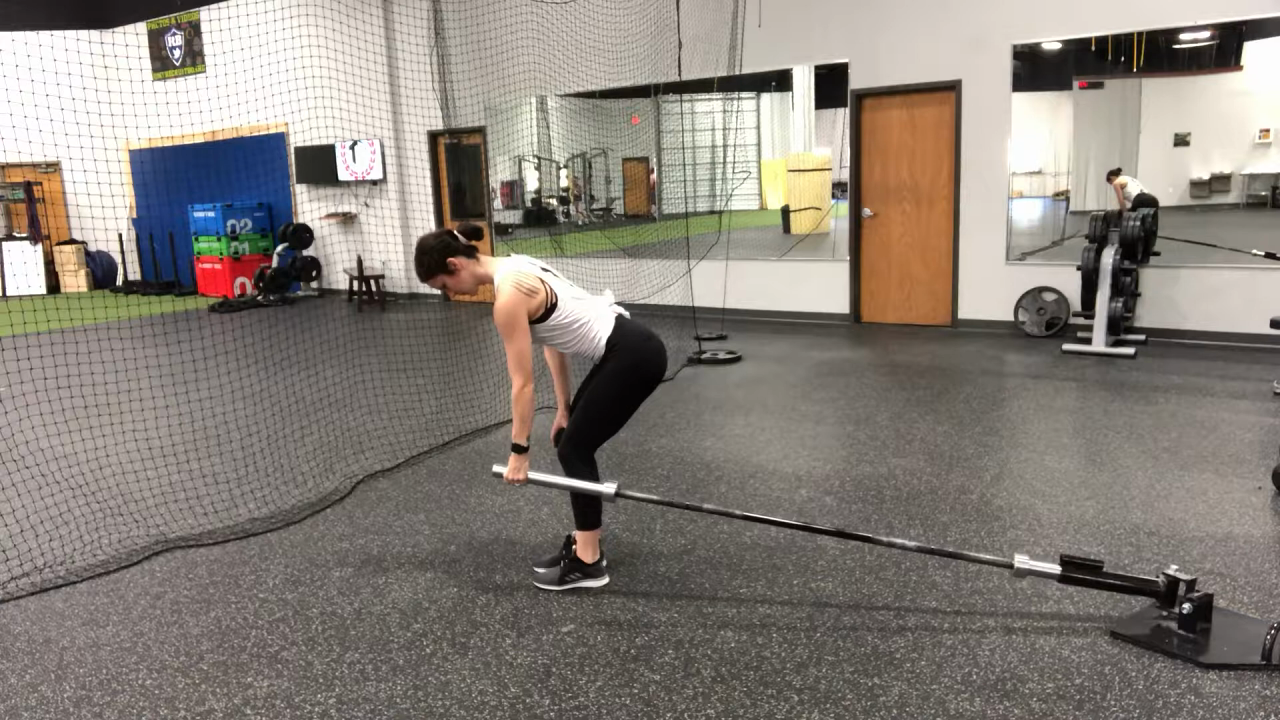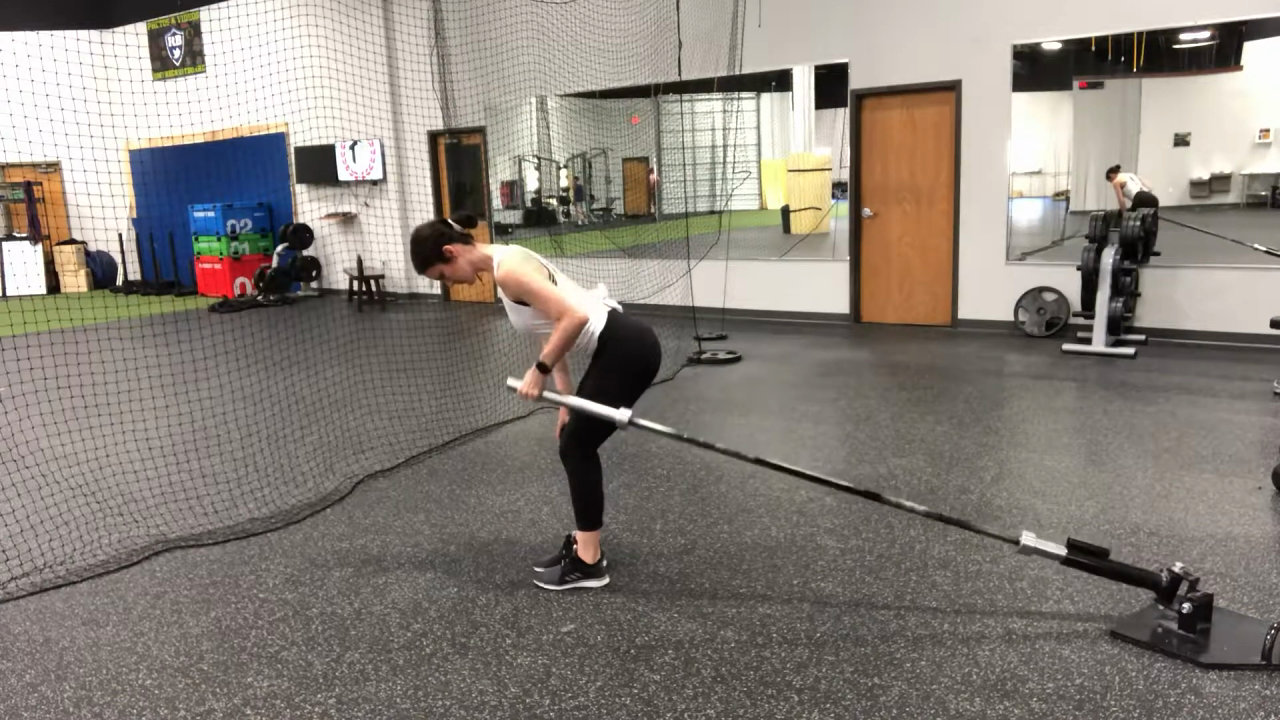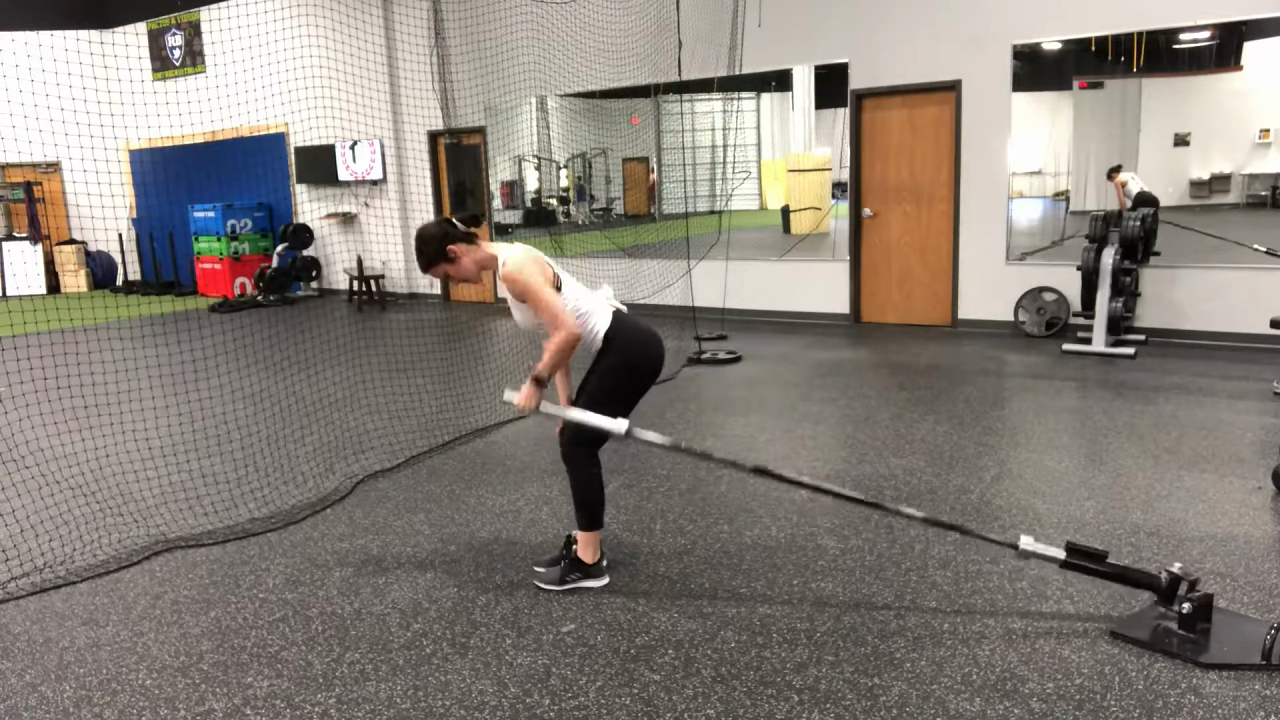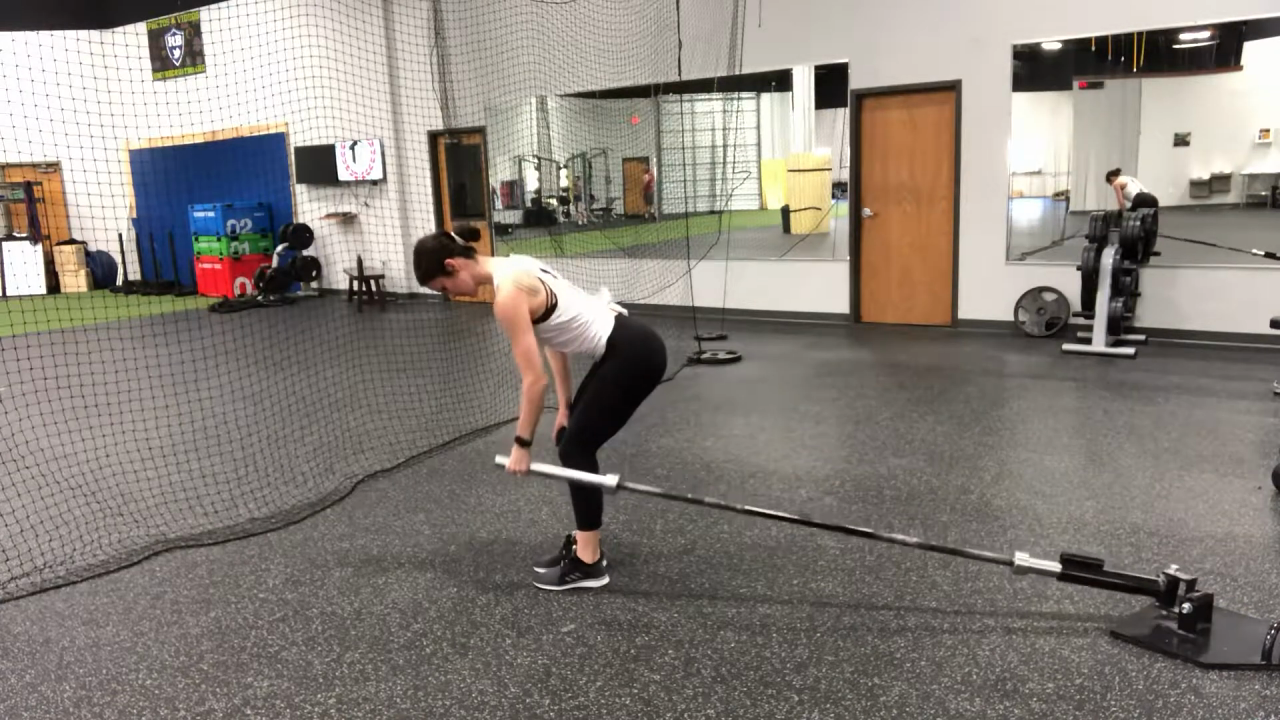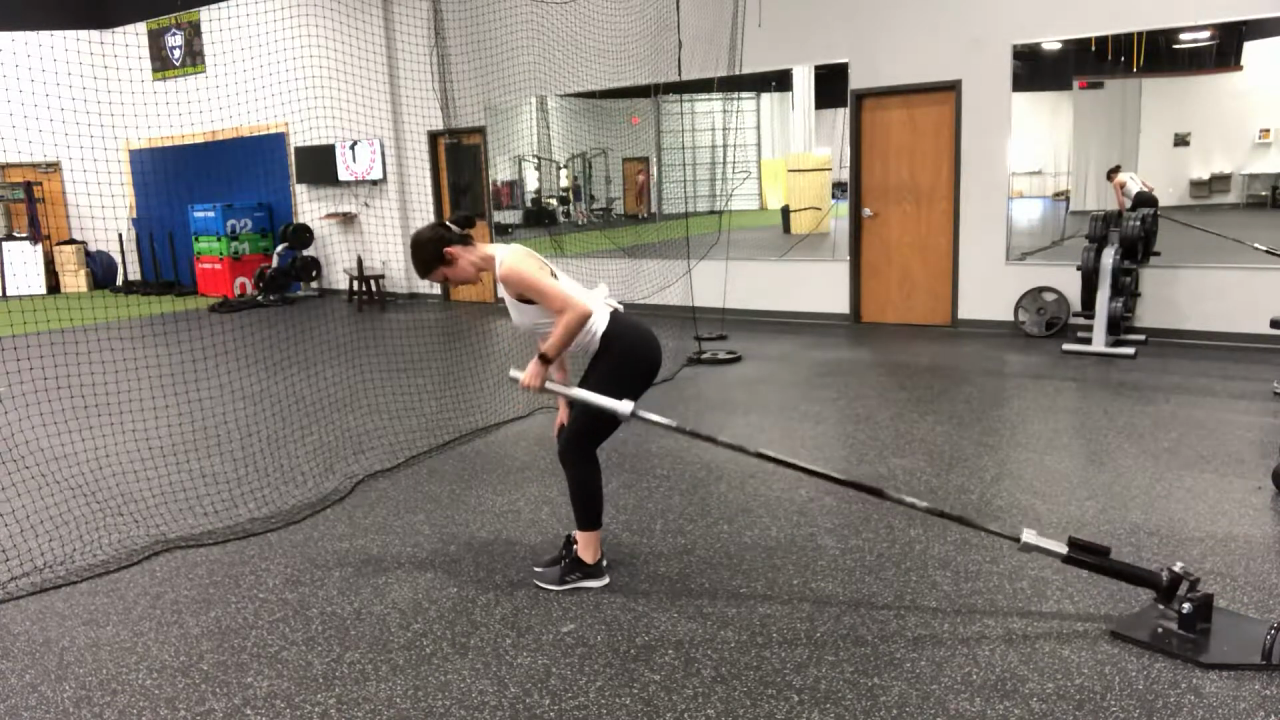
dt=1s
person 1, frame 1
left shoulder: (509, 296)
right shoulder: (514, 268)
left elbow: (523, 383)
left wrist: (519, 451)
right wrist: (564, 409)
left hip: (634, 356)
right hip: (623, 349)
left knee: (574, 449)
right knee: (570, 441)
left ankle: (588, 562)
right ankle: (582, 543)
person 1, frame 2
left shoulder: (508, 270)
right shoulder: (507, 263)
left elbow: (574, 317)
right elbow: (554, 329)
left wrist: (538, 371)
right wrist: (566, 402)
left hip: (627, 350)
right hip: (618, 346)
left knee: (576, 448)
right knee: (575, 443)
left ankle: (589, 563)
right ankle: (583, 544)
person 1, frame 3
left shoulder: (514, 268)
right shoulder: (513, 260)
left elbow: (568, 332)
right elbow: (558, 332)
left wrist: (535, 383)
right wrist: (566, 402)
left hip: (631, 350)
right hip: (619, 346)
left knee: (579, 447)
right knee: (574, 441)
left ankle: (588, 563)
right ankle: (584, 543)
person 1, frame 4
left shoulder: (508, 295)
right shoulder: (513, 268)
left elbow: (534, 380)
left wrist: (522, 445)
right wrist: (565, 407)
left hip: (634, 354)
right hip: (622, 347)
left knee: (576, 448)
right knee: (570, 440)
left ankle: (588, 562)
right ankle: (583, 542)
person 1, frame 5
left shoulder: (510, 267)
right shoulder: (506, 264)
left elbow: (578, 310)
right elbow: (554, 328)
left wrist: (540, 363)
right wrist: (565, 402)
left hip: (628, 350)
right hip: (616, 347)
left knee: (576, 448)
right knee: (573, 443)
left ankle: (589, 563)
right ankle: (583, 543)
